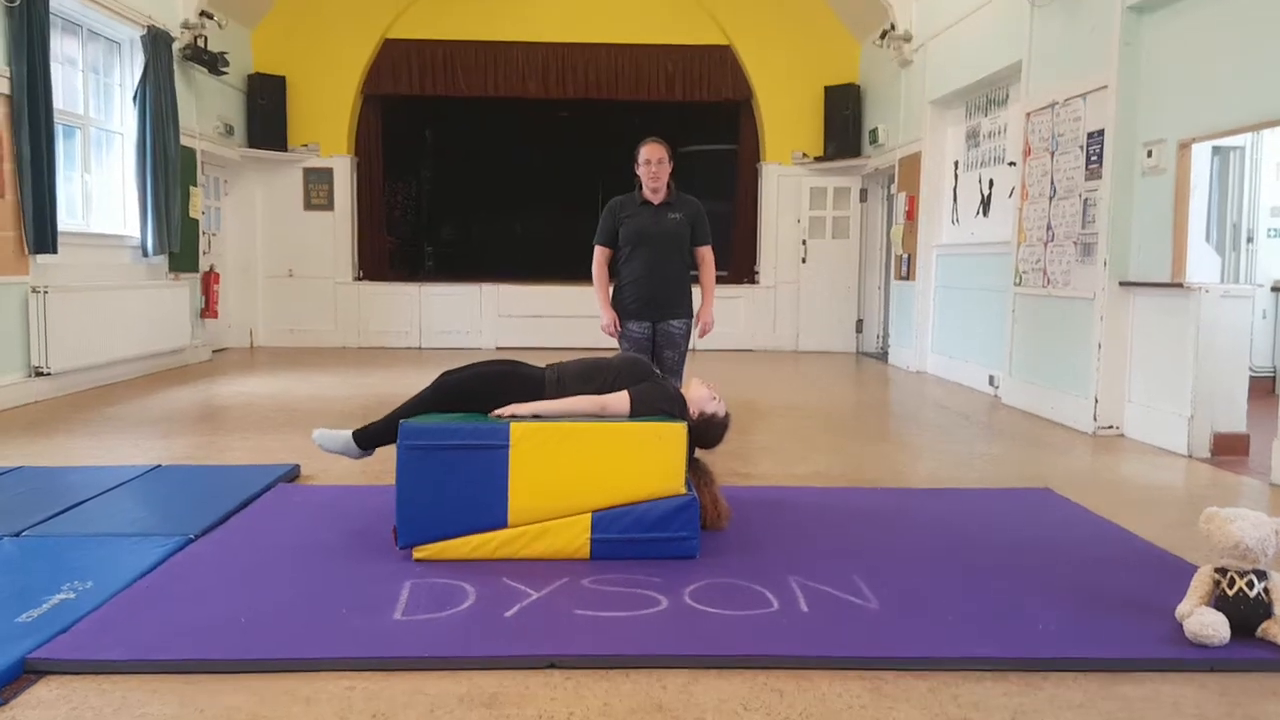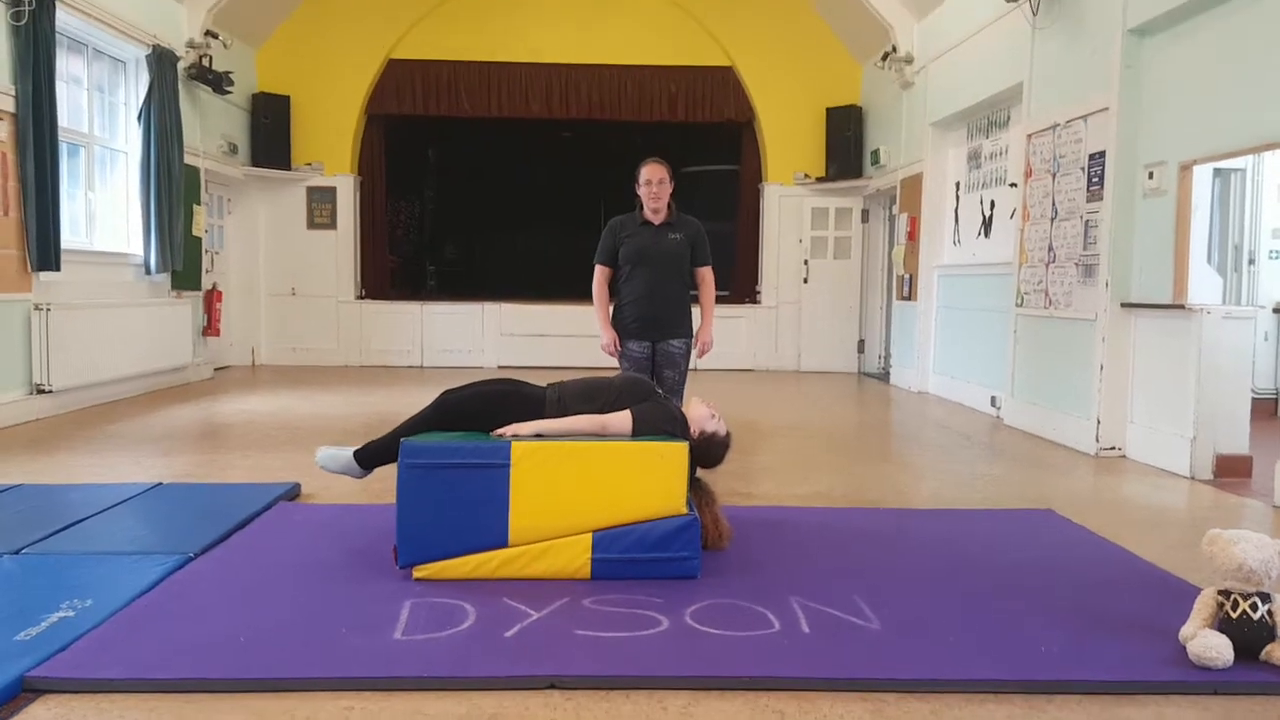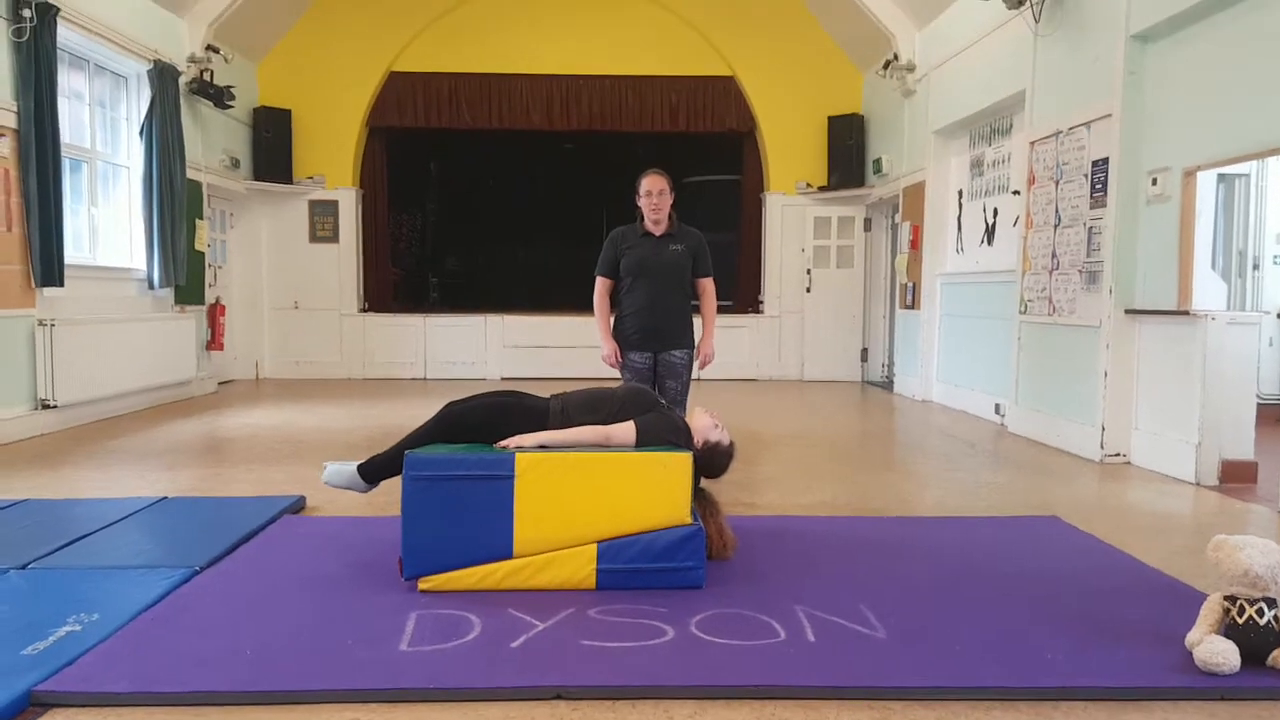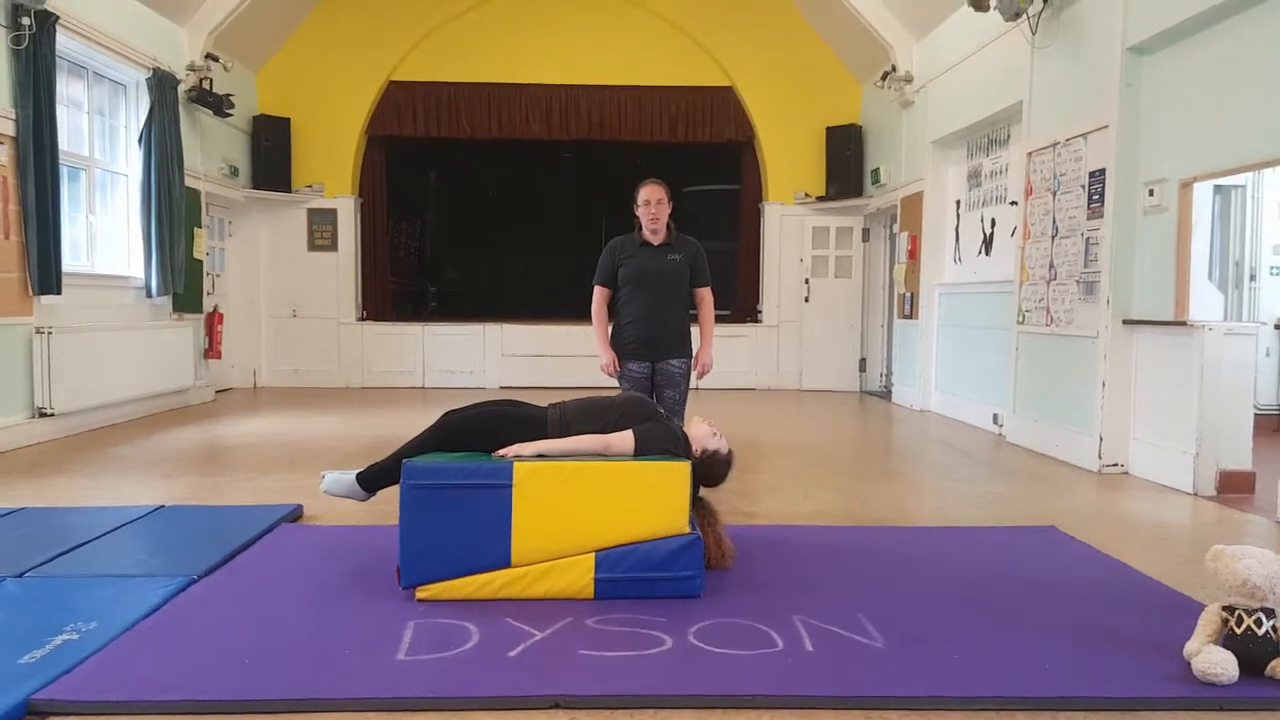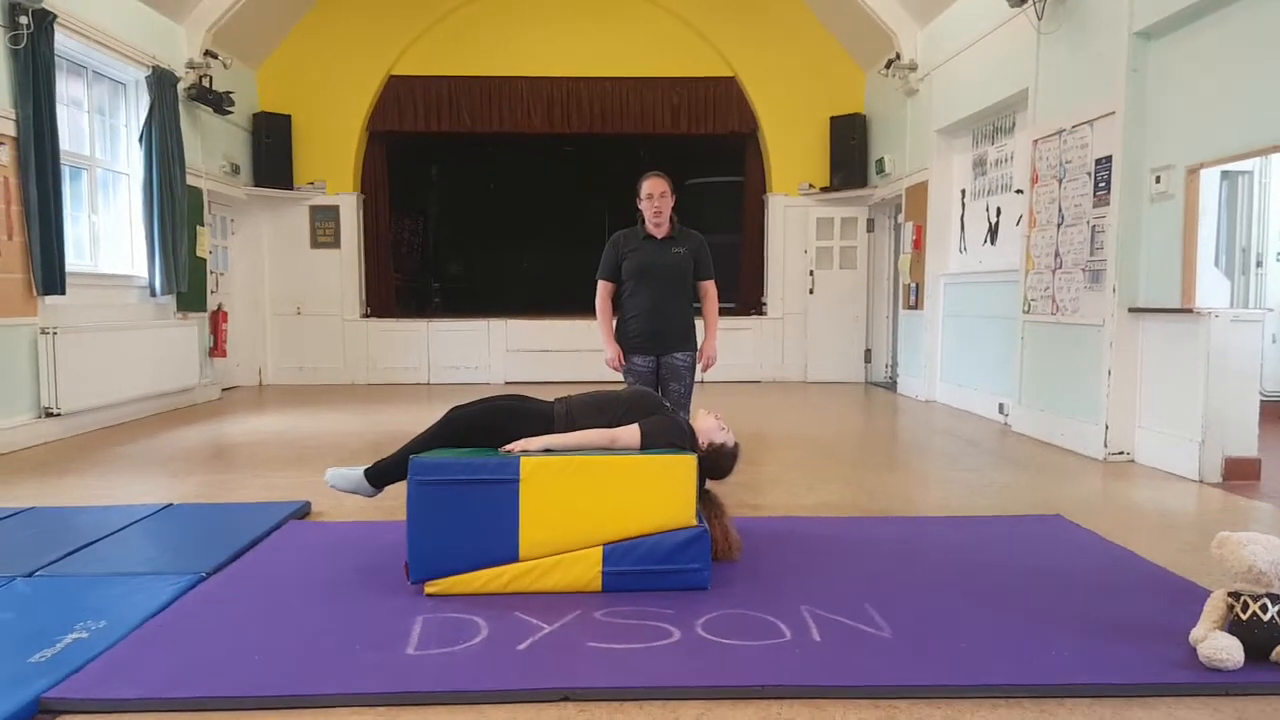
dt=0.2s
person 1, frame 1
left shoulder: (666, 401)
right shoulder: (664, 389)
left elbow: (600, 405)
left wrist: (531, 408)
left hip: (544, 393)
right hip: (546, 380)
left knee: (448, 391)
right knee: (450, 380)
left ankle: (362, 440)
right ankle: (368, 436)
person 1, frame 2
left shoulder: (667, 420)
right shoulder: (664, 407)
left elbow: (601, 424)
left wrist: (533, 427)
left hip: (545, 413)
right hip: (546, 398)
left knee: (449, 410)
right knee: (451, 400)
left ankle: (362, 460)
right ankle: (367, 455)
person 1, frame 3
left shoulder: (670, 430)
right shoulder: (668, 418)
left elbow: (605, 435)
left wrist: (536, 438)
left hip: (547, 424)
right hip: (549, 410)
left knee: (453, 422)
right knee: (454, 412)
left ankle: (367, 475)
right ankle: (371, 469)
person 1, frame 4
left shoulder: (669, 440)
right shoulder: (667, 427)
left elbow: (603, 444)
left wrist: (534, 448)
left hip: (546, 433)
right hip: (547, 418)
left knee: (451, 431)
right knee: (453, 421)
left ankle: (365, 483)
right ankle: (368, 478)
person 1, frame 5
left shoulder: (676, 432)
right shoulder: (673, 421)
left elbow: (610, 439)
left wrist: (541, 442)
left hip: (552, 427)
right hip: (553, 413)
left knee: (458, 426)
right knee: (459, 416)
left ankle: (374, 479)
right ankle: (377, 473)
person 2, frame 1
left shoulder: (690, 208)
right shoulder: (618, 208)
left elbow: (704, 258)
right elbow: (600, 260)
left wrist: (707, 305)
right wrist: (605, 307)
left hip: (676, 314)
right hip: (631, 313)
left knee: (671, 383)
person 2, frame 2
left shoulder: (691, 228)
right shoulder: (618, 227)
left elbow: (705, 279)
right elbow: (600, 279)
left wrist: (706, 325)
right wrist: (605, 327)
left hip: (676, 333)
right hip: (631, 333)
person 2, frame 3
left shoulder: (692, 239)
right shoulder: (619, 239)
left elbow: (706, 290)
right elbow: (602, 291)
left wrist: (708, 337)
right wrist: (606, 338)
left hip: (677, 344)
right hip: (632, 344)
left knee: (674, 413)
person 2, frame 4
left shoulder: (690, 249)
right shoulder: (617, 248)
left elbow: (704, 299)
right elbow: (600, 300)
left wrist: (706, 346)
right wrist: (604, 348)
left hip: (675, 354)
right hip: (630, 353)
person 2, frame 5
left shoulder: (693, 242)
right shoulder: (620, 242)
left elbow: (708, 292)
right elbow: (603, 295)
left wrist: (710, 339)
right wrist: (609, 342)
left hip: (680, 347)
right hip: (635, 347)
left knee: (678, 416)
